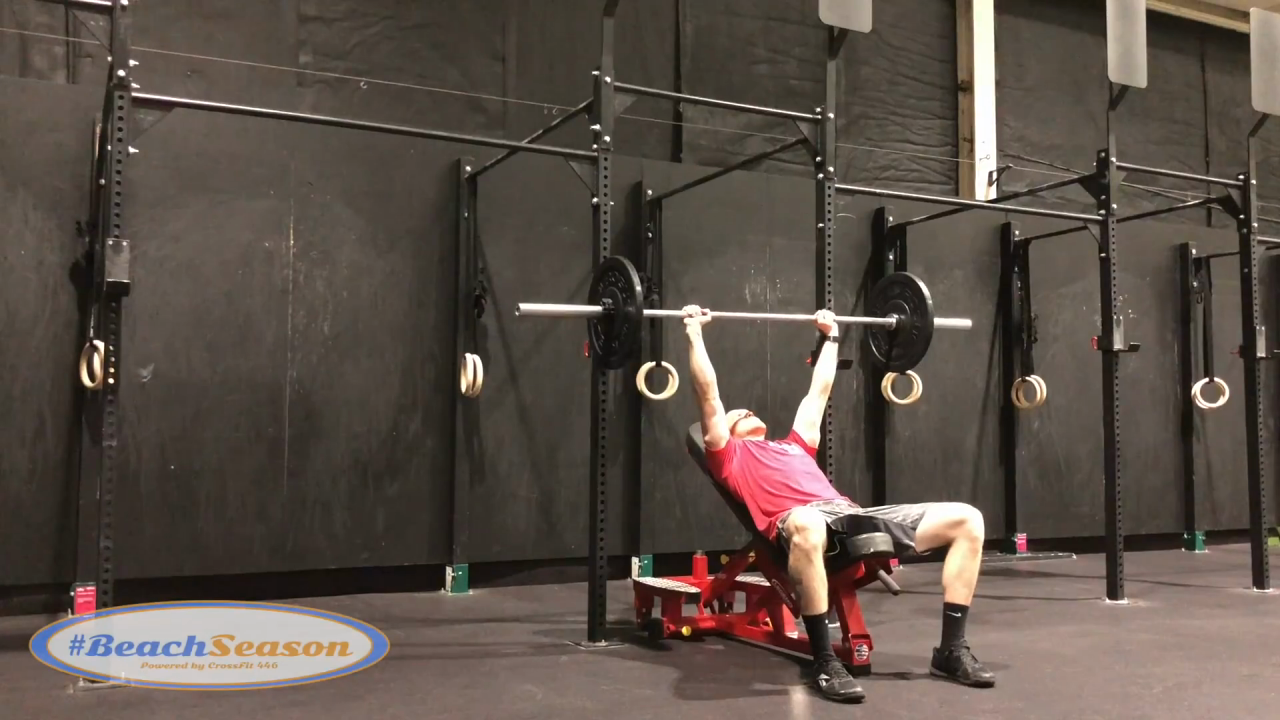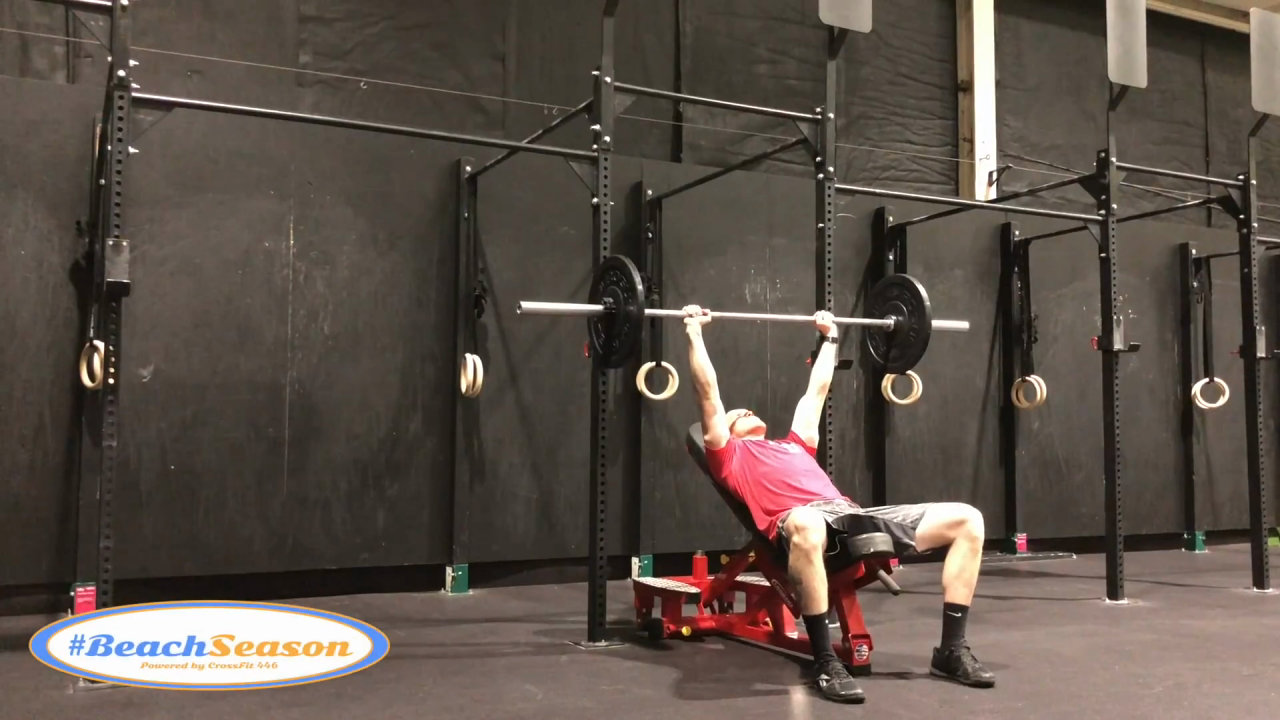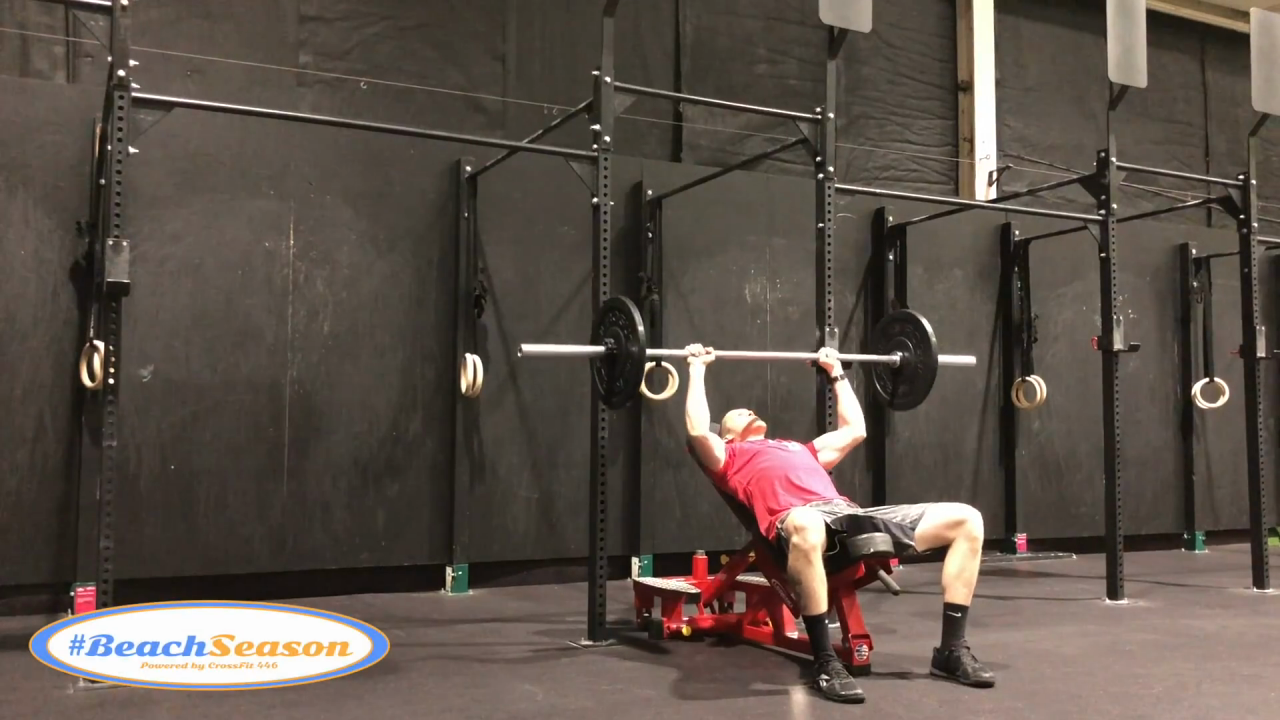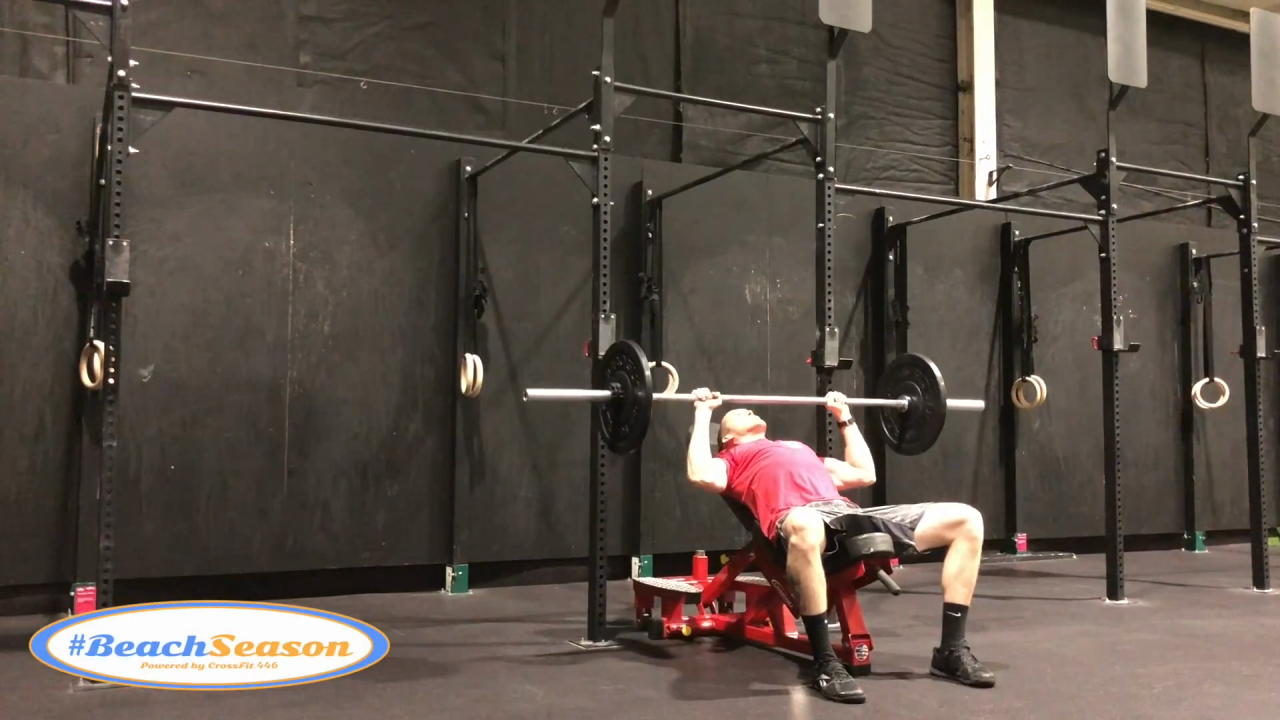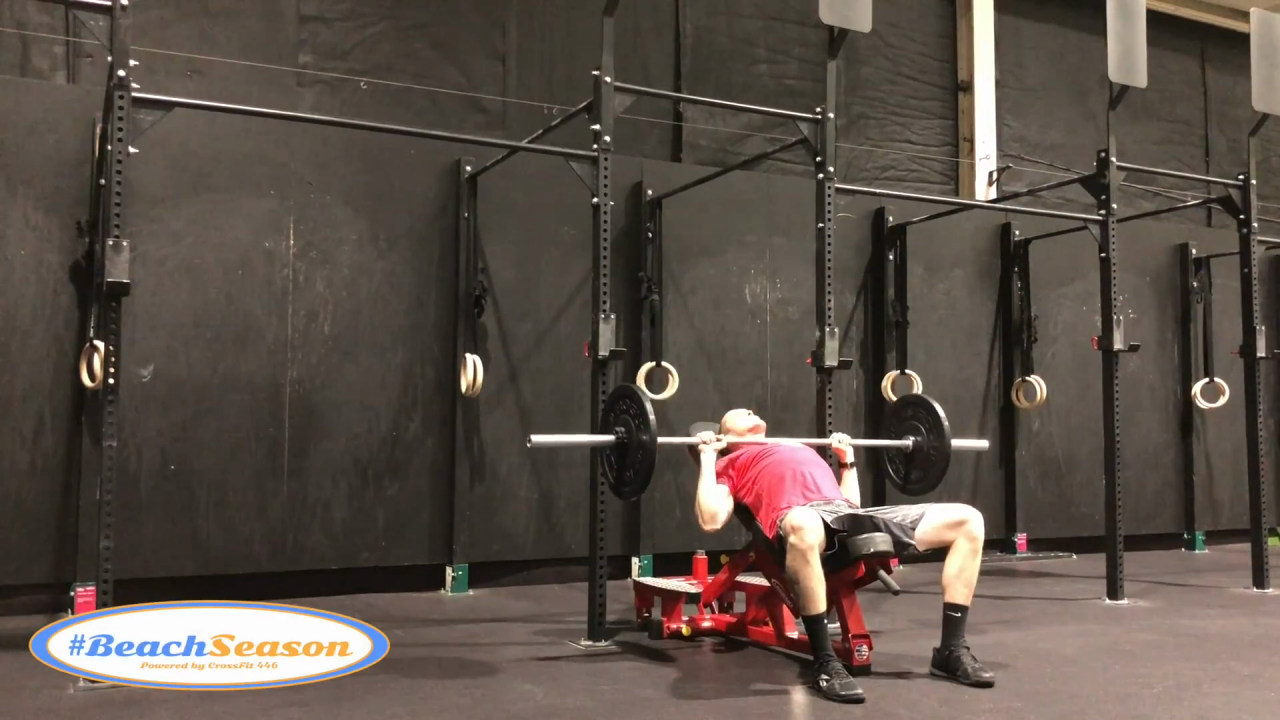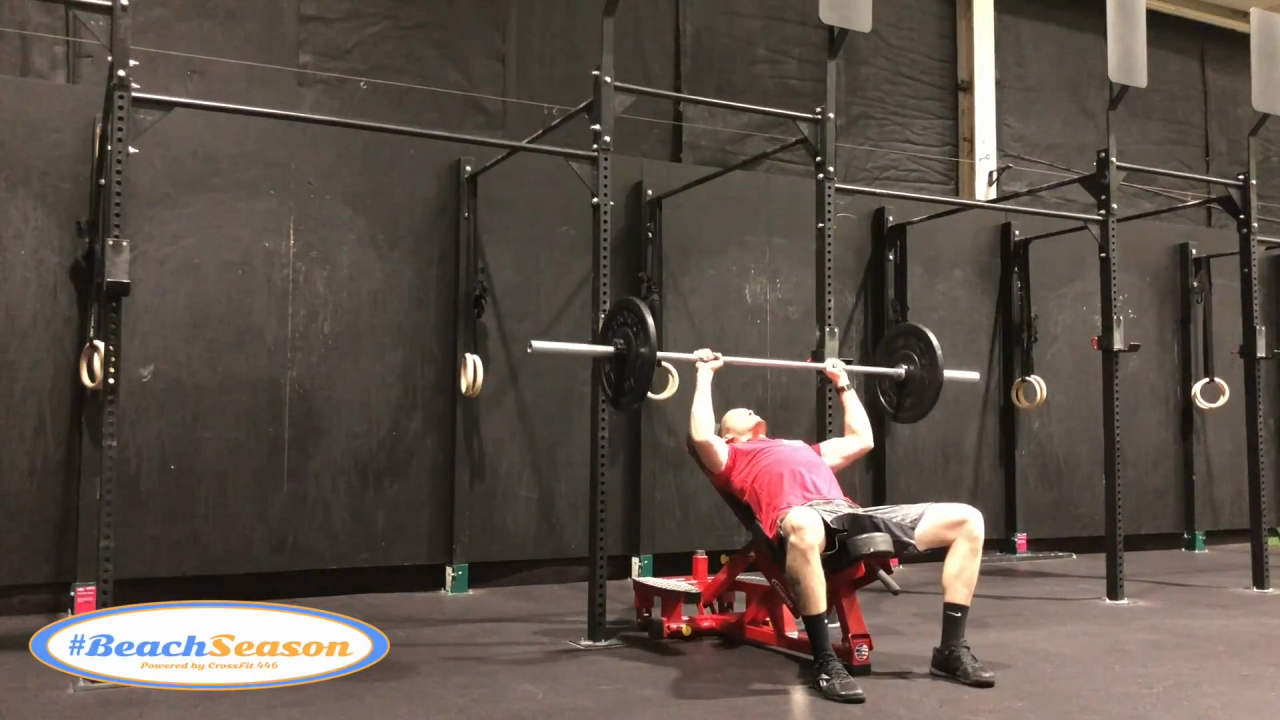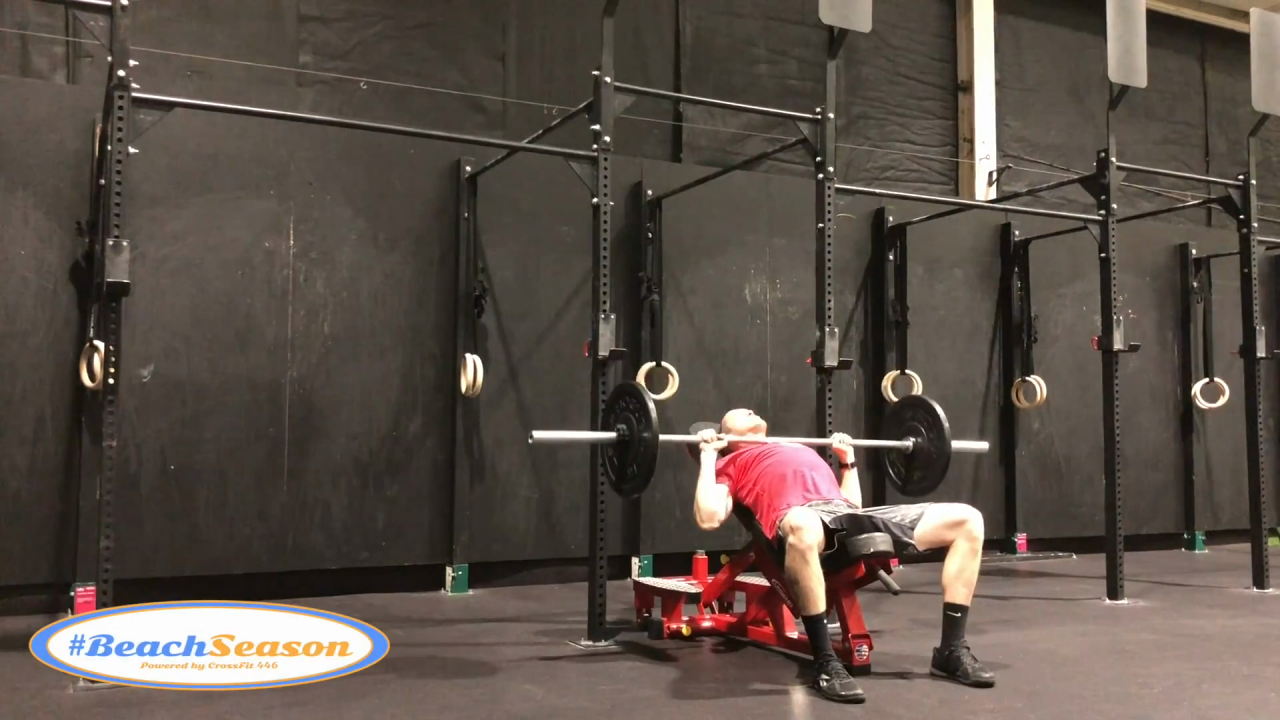
dt=0.7s
person 1, frame 1
left shoulder: (794, 445)
right shoulder: (729, 455)
left elbow: (819, 391)
right elbow: (708, 394)
left wrist: (831, 335)
right wrist: (694, 333)
left hip: (852, 515)
right hip: (802, 521)
left knee: (966, 520)
right knee: (807, 526)
left ankle: (952, 650)
right ankle: (825, 662)
person 1, frame 2
left shoulder: (795, 445)
right shoulder: (729, 454)
left elbow: (816, 391)
right elbow: (708, 393)
left wrist: (829, 336)
right wrist: (695, 332)
left hip: (852, 515)
right hip: (801, 521)
left knee: (966, 520)
right knee: (807, 527)
left ankle: (952, 650)
right ankle: (826, 662)
person 1, frame 3
left shoulder: (798, 450)
right shoulder: (730, 458)
left elbow: (854, 430)
right elbow: (699, 432)
left wrist: (836, 374)
right wrist: (697, 369)
left hip: (851, 514)
right hip: (801, 521)
left knee: (967, 520)
right knee: (806, 526)
left ankle: (952, 650)
right ankle: (826, 662)
person 1, frame 4
left shoulder: (800, 448)
right shoulder: (730, 459)
left elbow: (865, 475)
right elbow: (702, 476)
left wrist: (844, 417)
right wrist: (703, 415)
left hip: (852, 514)
right hip: (803, 520)
left knee: (967, 520)
right knee: (804, 527)
left ankle: (952, 650)
right ankle: (825, 662)
person 1, frame 5
left shoulder: (803, 451)
right shoulder: (730, 464)
right elbow: (711, 521)
left wrist: (846, 459)
right wrist: (707, 457)
left hip: (851, 516)
right hip: (803, 518)
left knee: (967, 521)
right knee: (804, 526)
left ankle: (952, 651)
right ankle: (825, 662)
person 1, frame 6
left shoulder: (802, 450)
right shoulder: (731, 458)
left elbow: (862, 440)
right elbow: (702, 437)
left wrist: (842, 383)
right wrist: (705, 375)
left hip: (853, 515)
right hip: (802, 520)
left knee: (968, 521)
right knee: (805, 528)
left ankle: (952, 651)
right ankle: (825, 662)
person 1, frame 7
left shoulder: (803, 451)
right shoulder: (730, 465)
right elbow: (709, 519)
left wrist: (847, 460)
right wrist: (708, 455)
left hip: (850, 516)
right hip: (802, 517)
left knee: (966, 520)
right knee: (803, 526)
left ankle: (952, 651)
right ankle: (825, 662)
